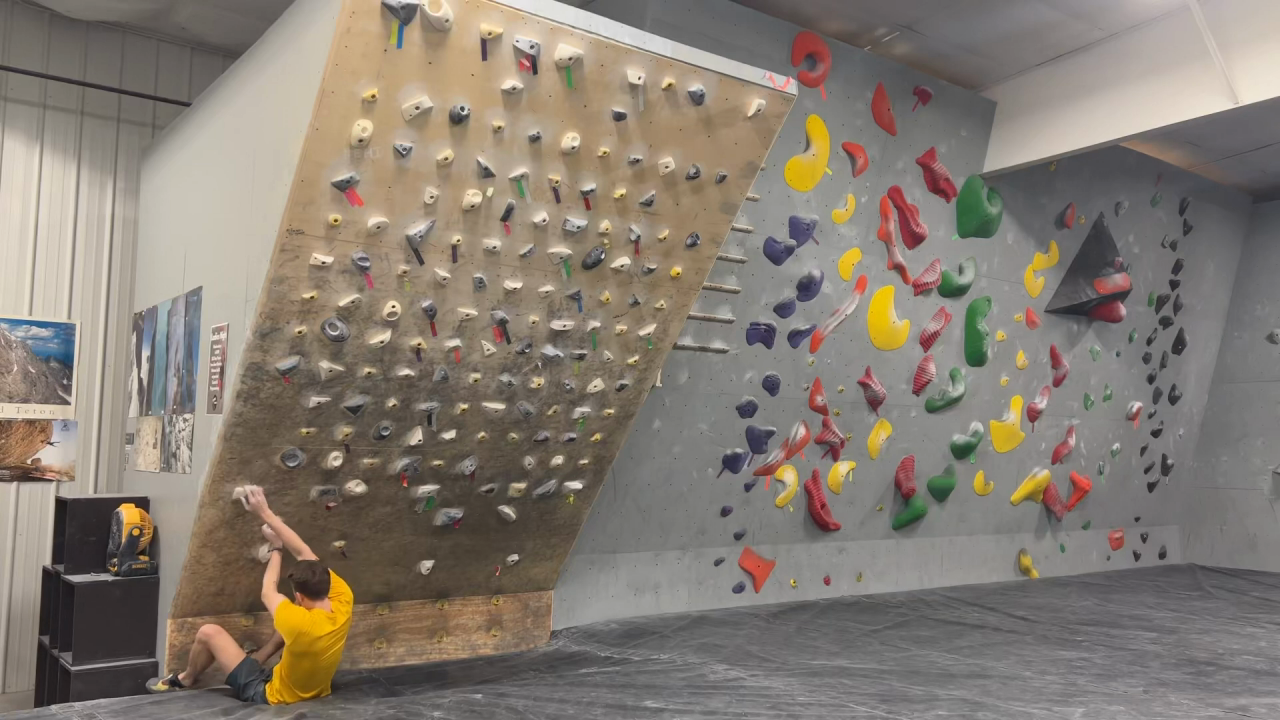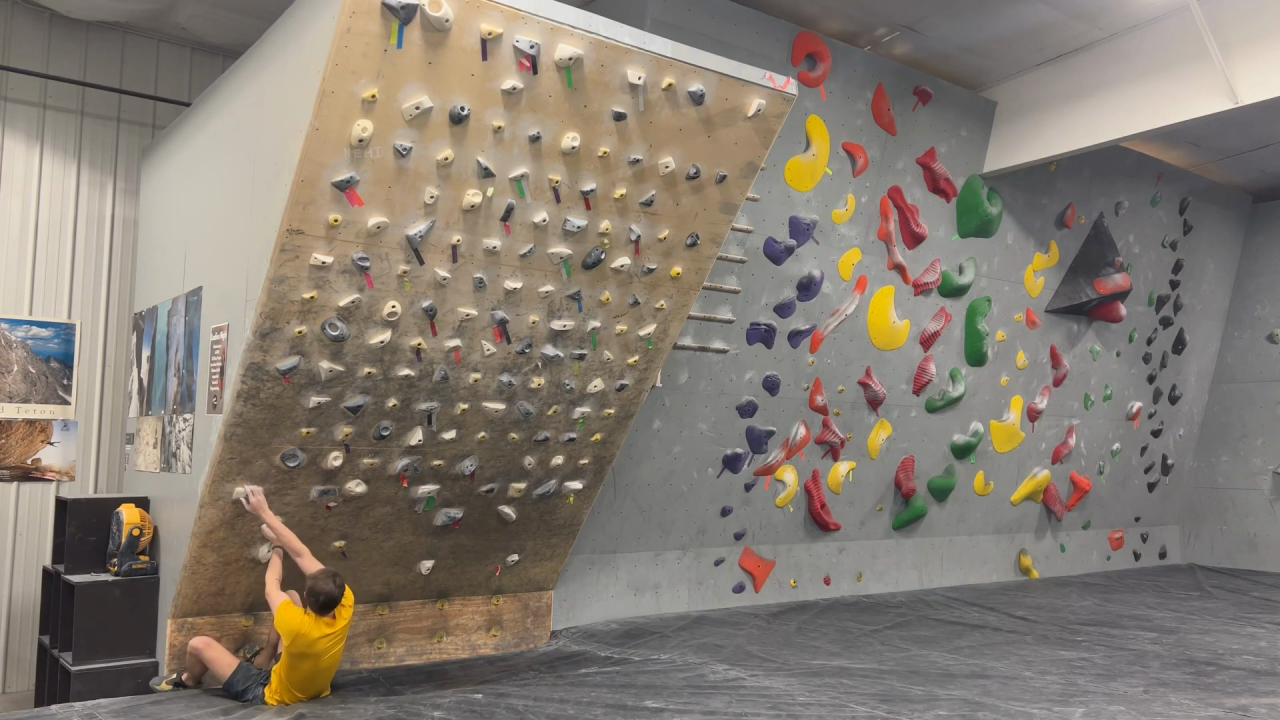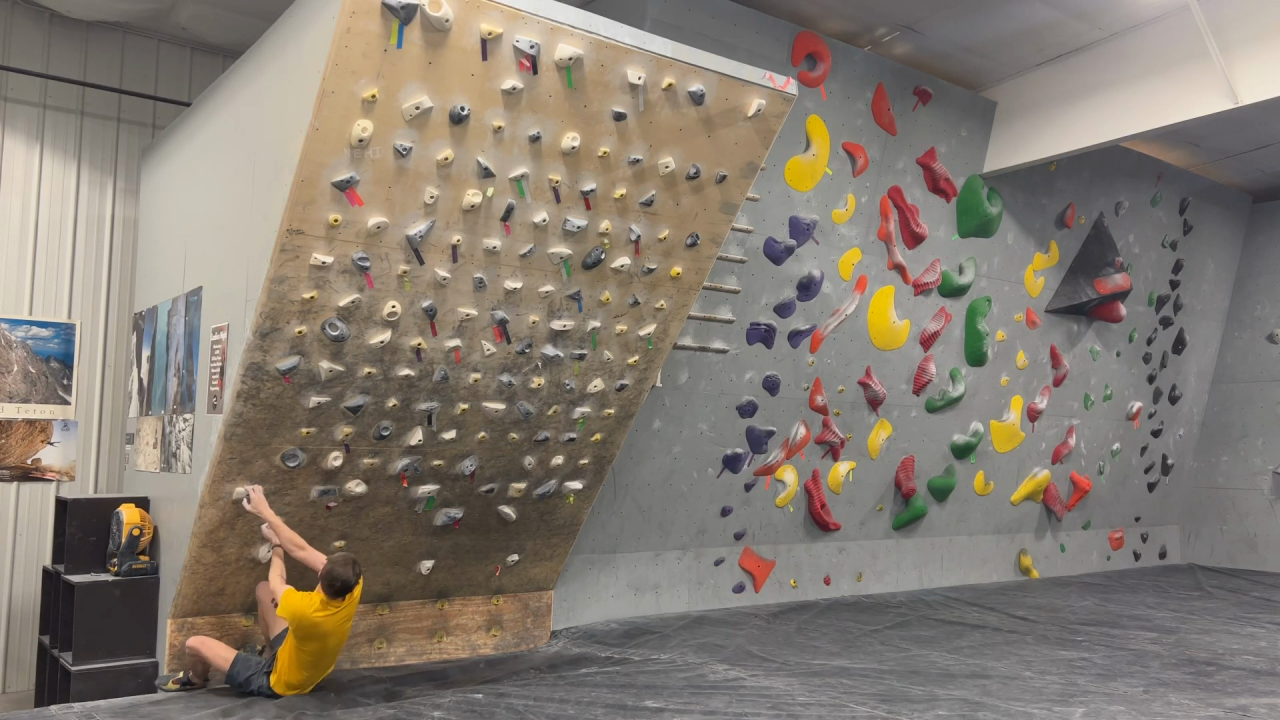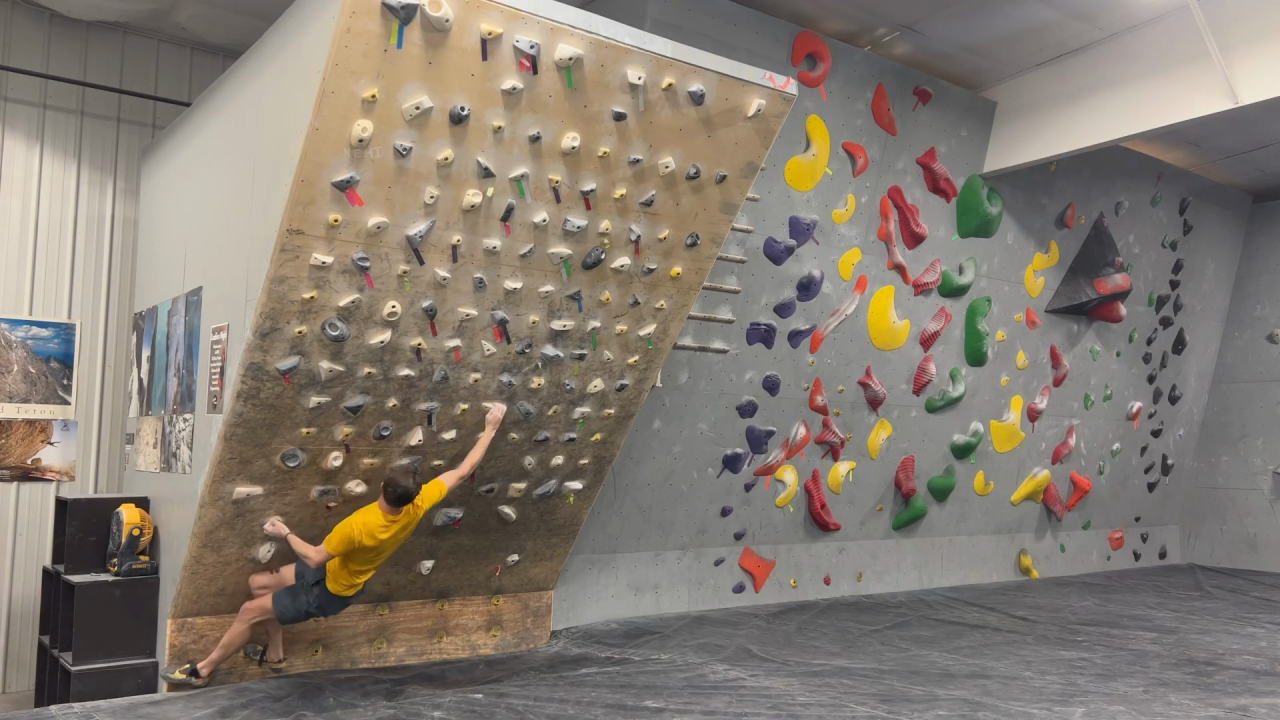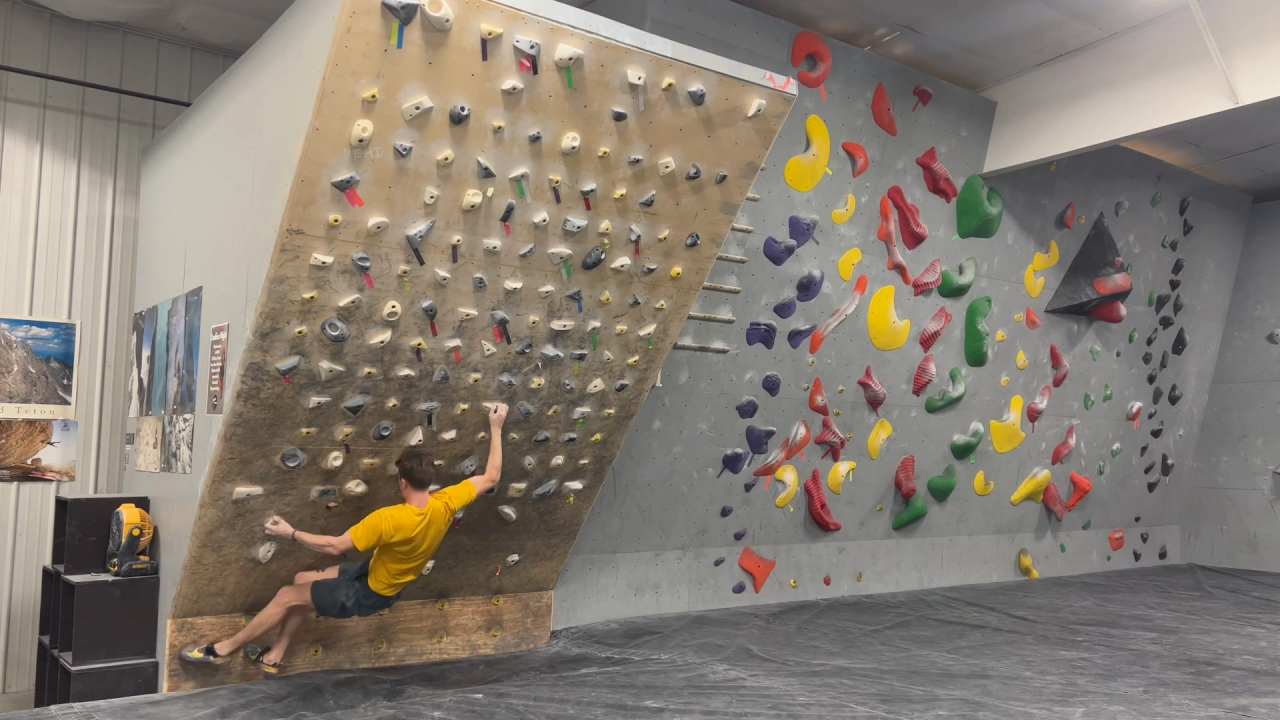
dt=1s
person 1, frame 1
left shoulder: (301, 622)
right shoulder: (344, 600)
left elbow: (268, 593)
right elbow: (304, 554)
left wrist: (276, 547)
right wrist: (266, 513)
left hip: (271, 695)
right hip: (313, 688)
left knee: (208, 632)
left ankle: (185, 680)
right ankle: (259, 658)
person 1, frame 2
left shoulder: (299, 625)
right shoulder: (345, 604)
left elbow: (271, 589)
right elbow: (302, 555)
left wrist: (277, 545)
right wrist: (265, 513)
left hip: (272, 695)
right hip: (312, 689)
left knee: (199, 645)
right knee: (291, 595)
left ankle: (188, 681)
right ankle: (265, 659)
person 1, frame 3
left shoulder: (308, 609)
right shoulder: (354, 586)
left elbow: (277, 583)
right elbow: (302, 551)
left wrist: (276, 544)
right wrist: (266, 512)
left hip: (281, 685)
left knee: (195, 644)
right knee: (262, 589)
left ankle: (196, 679)
right ankle: (271, 654)
person 1, frame 4
left shoulder: (358, 527)
right shoulder: (419, 506)
left elbow: (315, 558)
right elbow: (463, 471)
left wrist: (285, 533)
right wrist: (490, 427)
left hip: (332, 592)
right hip: (337, 570)
left knee: (250, 611)
right knee: (258, 583)
left ankle: (202, 670)
right ankle: (275, 653)
person 1, frame 5
left shoulder: (389, 520)
right shoulder: (448, 503)
left elbow: (336, 546)
right elbow: (491, 478)
left wrist: (291, 532)
right wrist: (496, 428)
left hip: (371, 593)
right hip: (392, 587)
left knee: (290, 596)
right knee: (303, 582)
left ankle: (224, 651)
right ankle: (274, 656)
